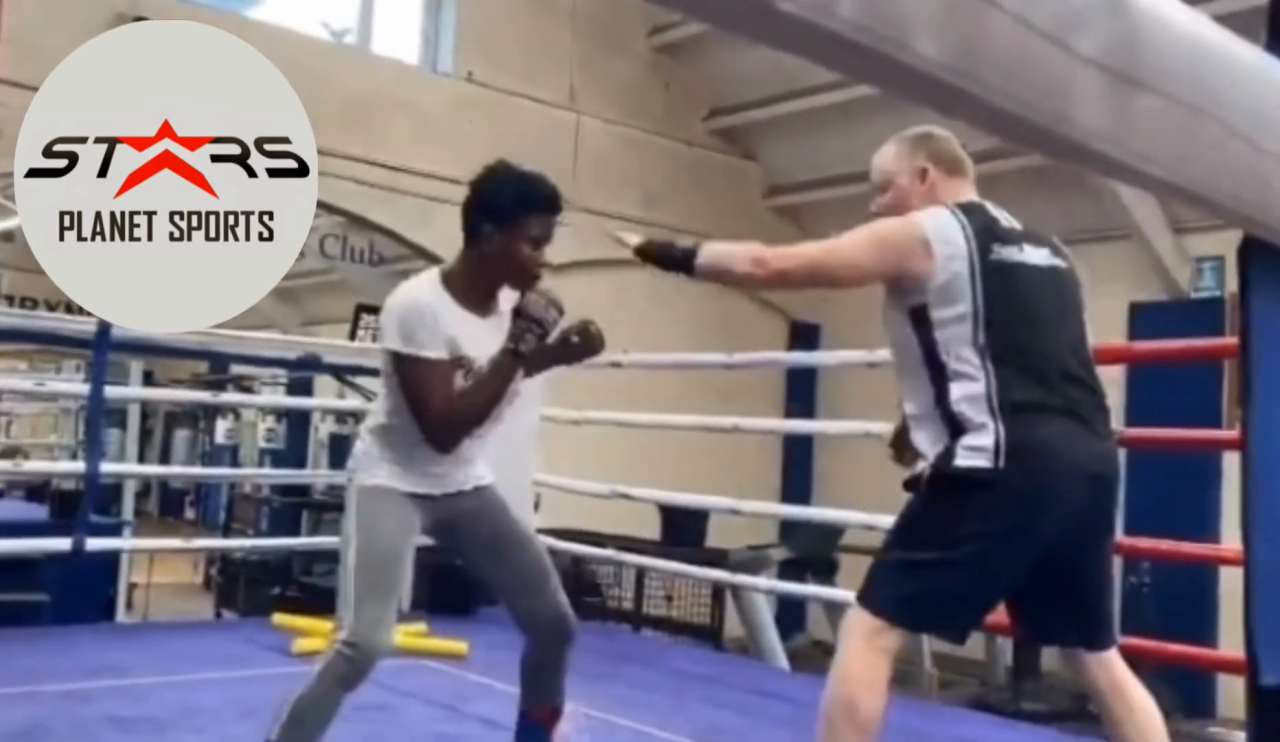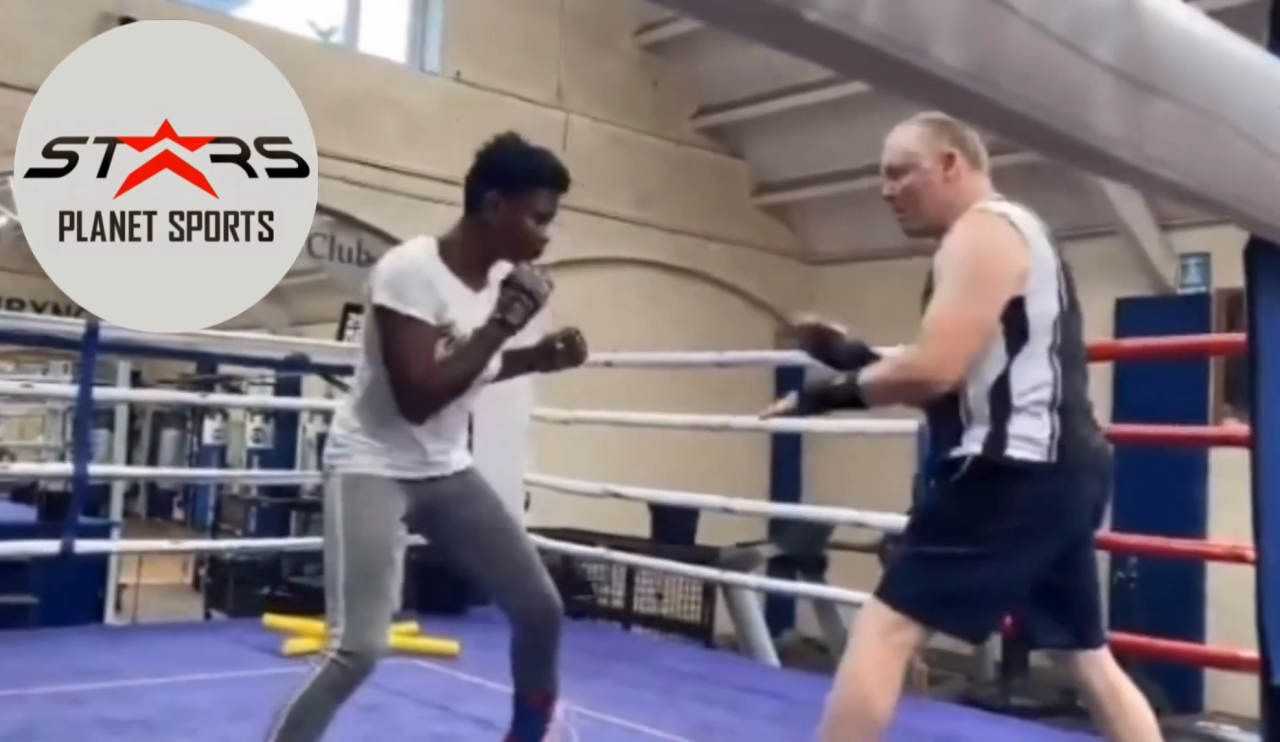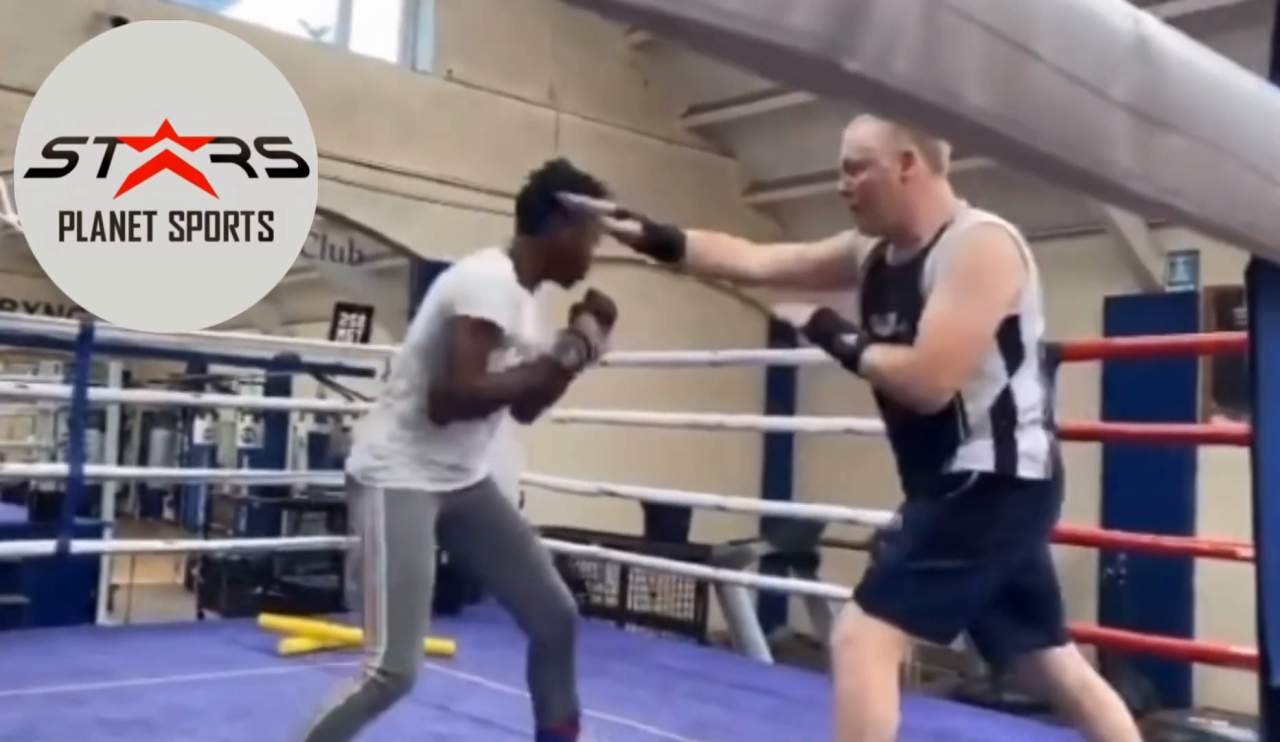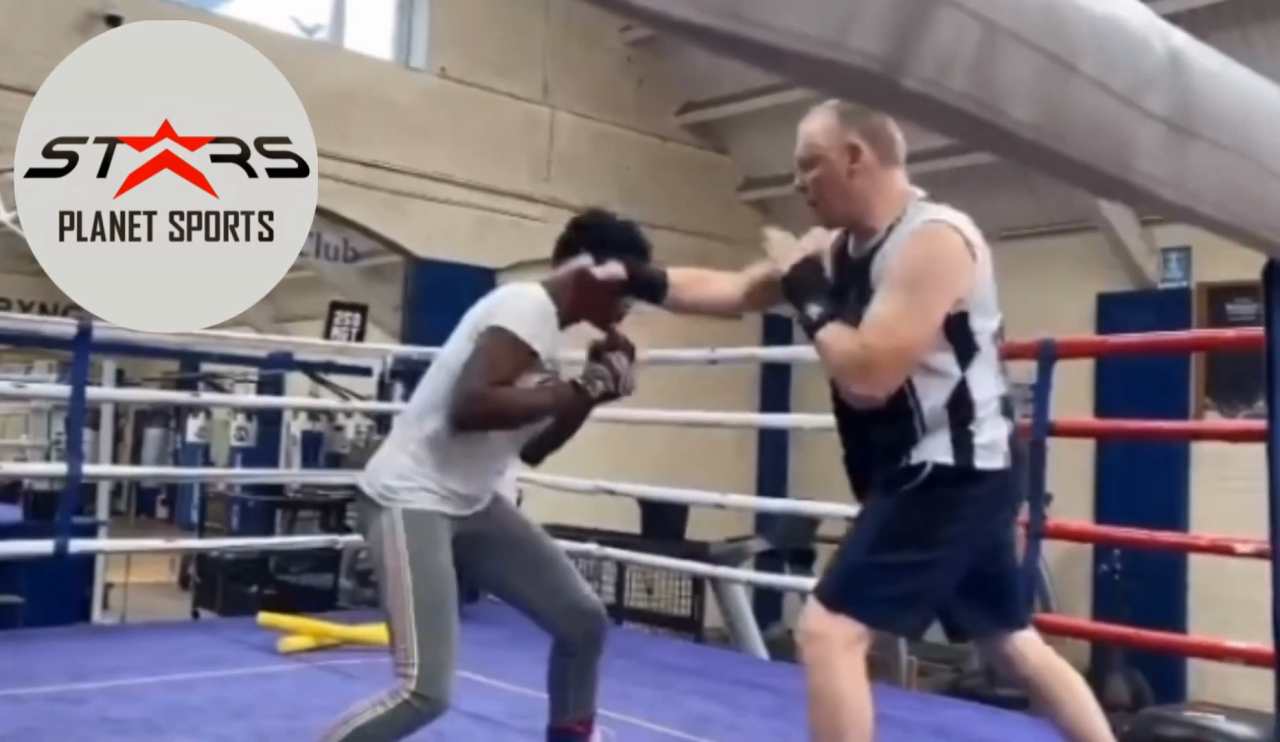
dt=0.2s
person 1, frame 1
left shoulder: (921, 235)
right shoulder: (1046, 249)
left elbow: (768, 265)
left wrist: (667, 252)
left hip: (998, 475)
right hip: (1085, 470)
left knee: (870, 633)
right knee: (1096, 656)
person 1, frame 2
left shoulder: (984, 233)
right shoulder: (1007, 239)
left elbow: (931, 370)
left wrist: (843, 390)
right wrist: (852, 358)
left hip: (1017, 470)
right hip: (1066, 470)
left knee: (884, 630)
right knee: (1087, 658)
person 1, frame 3
left shoulder: (980, 244)
right shoulder: (872, 254)
left elbow: (927, 383)
right elbow: (755, 261)
left wrist: (839, 338)
right wrist: (652, 235)
left hip: (991, 482)
right hip: (978, 485)
left knee: (864, 639)
right knee: (1050, 659)
person 1, frame 4
left shoulder: (932, 239)
right shoulder: (839, 248)
left elbow: (865, 378)
right elbow: (733, 292)
left wrist: (809, 297)
right wrist: (638, 282)
left hip: (950, 478)
right hip: (937, 478)
left knee: (829, 633)
right knee: (1013, 644)
person 2, frame 1
left shoulder: (513, 301)
right shoulder: (416, 305)
right elbow: (443, 429)
left wrist: (558, 352)
right wrist: (518, 347)
left hip: (466, 487)
right hip: (390, 483)
left knee: (554, 621)
right knee: (364, 642)
person 2, frame 2
left shoulder: (500, 277)
right shoulder: (408, 269)
right elbow: (418, 397)
left wrist: (538, 357)
right wrist: (505, 320)
left hip: (447, 471)
right hip: (371, 468)
left knee: (541, 610)
right knee: (359, 647)
person 2, frame 3
left shoulder: (517, 291)
right shoulder: (482, 281)
left elbow: (523, 406)
right elbow: (449, 400)
left wrist: (575, 349)
right wrist: (558, 360)
left hip: (462, 480)
right hip: (399, 478)
left knee: (555, 616)
right knee: (394, 668)
person 2, frame 4
left shoulder: (540, 319)
right shoulder: (527, 307)
left elbow: (533, 449)
right elbow: (469, 407)
left wrist: (597, 379)
right wrist: (580, 389)
left hip: (470, 502)
right hip: (410, 499)
left knee: (583, 619)
right knee: (425, 688)
